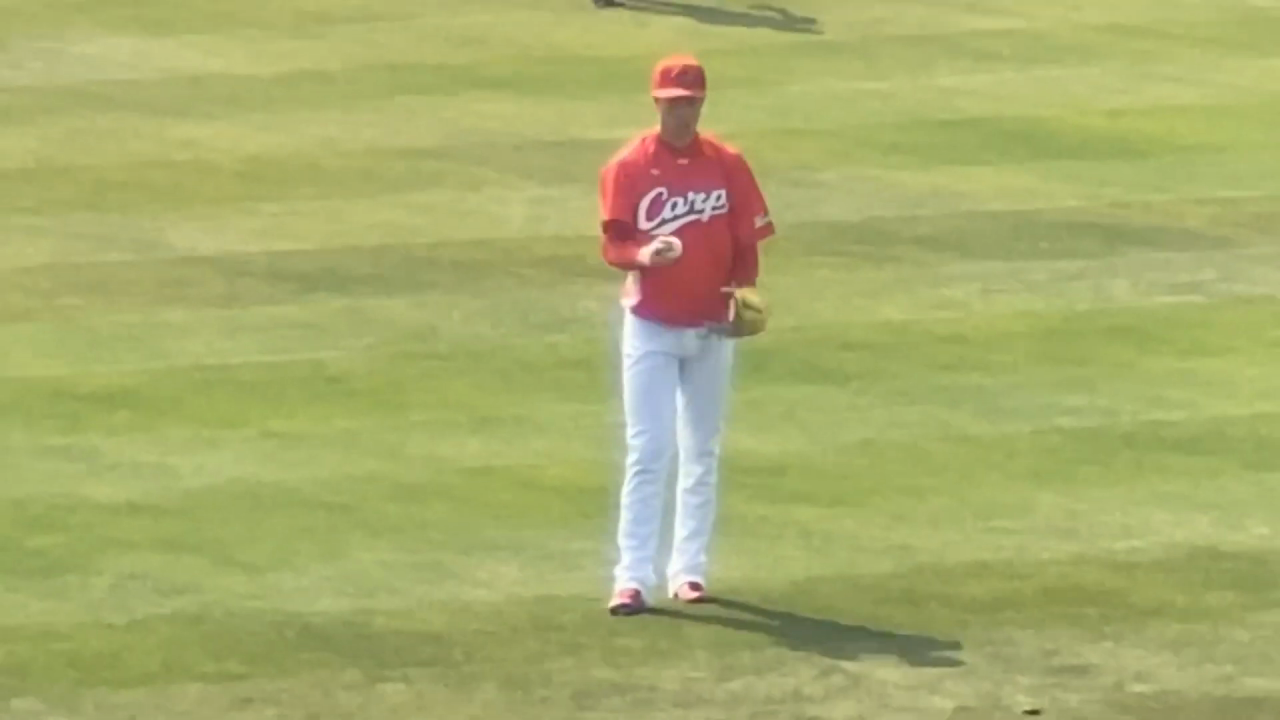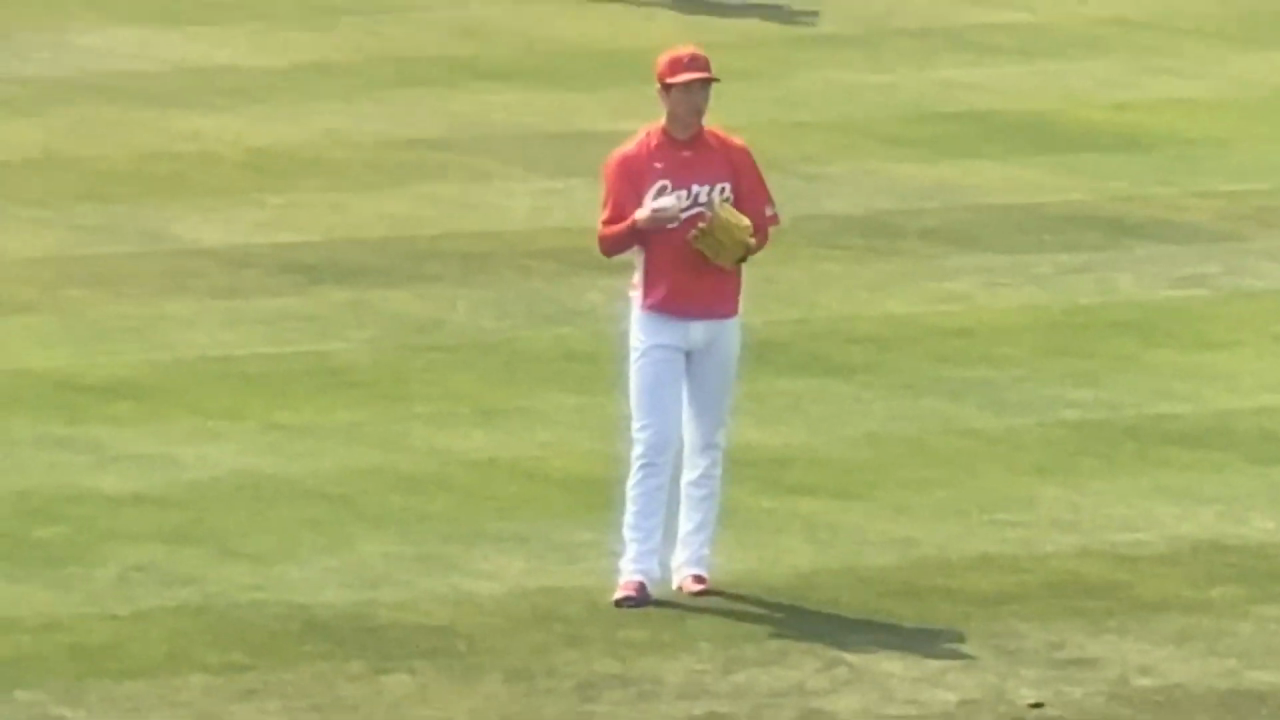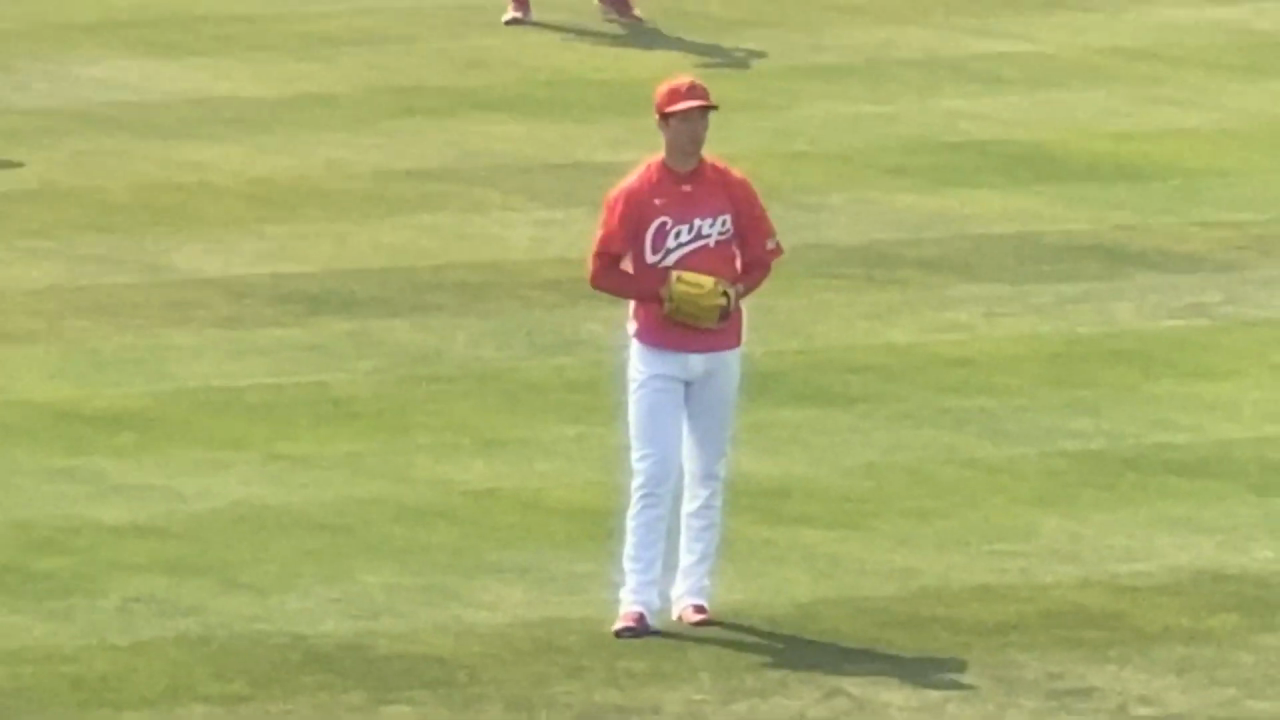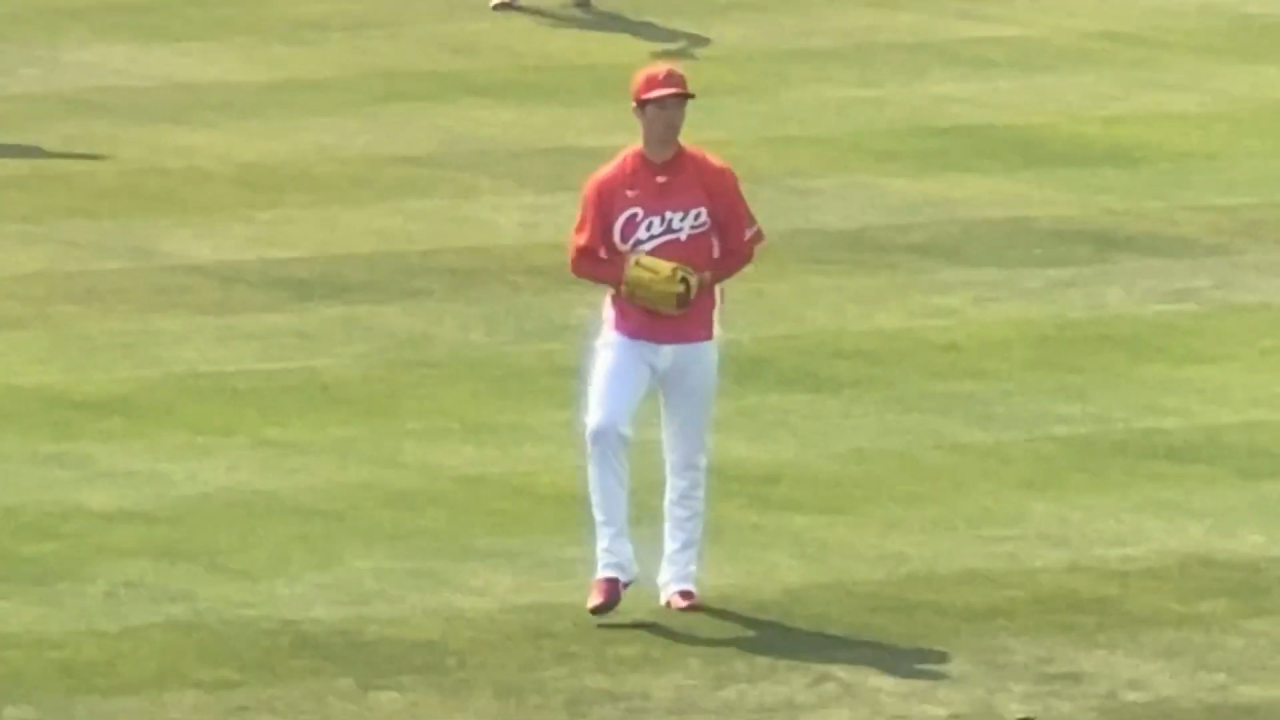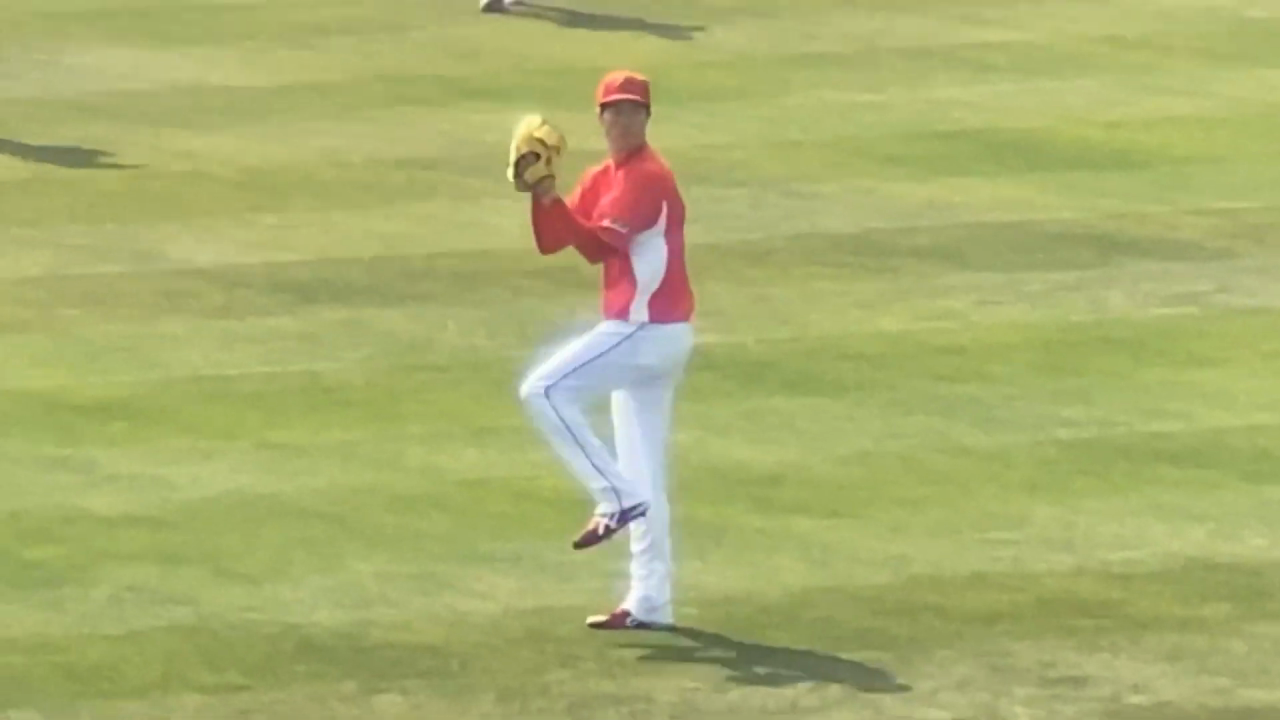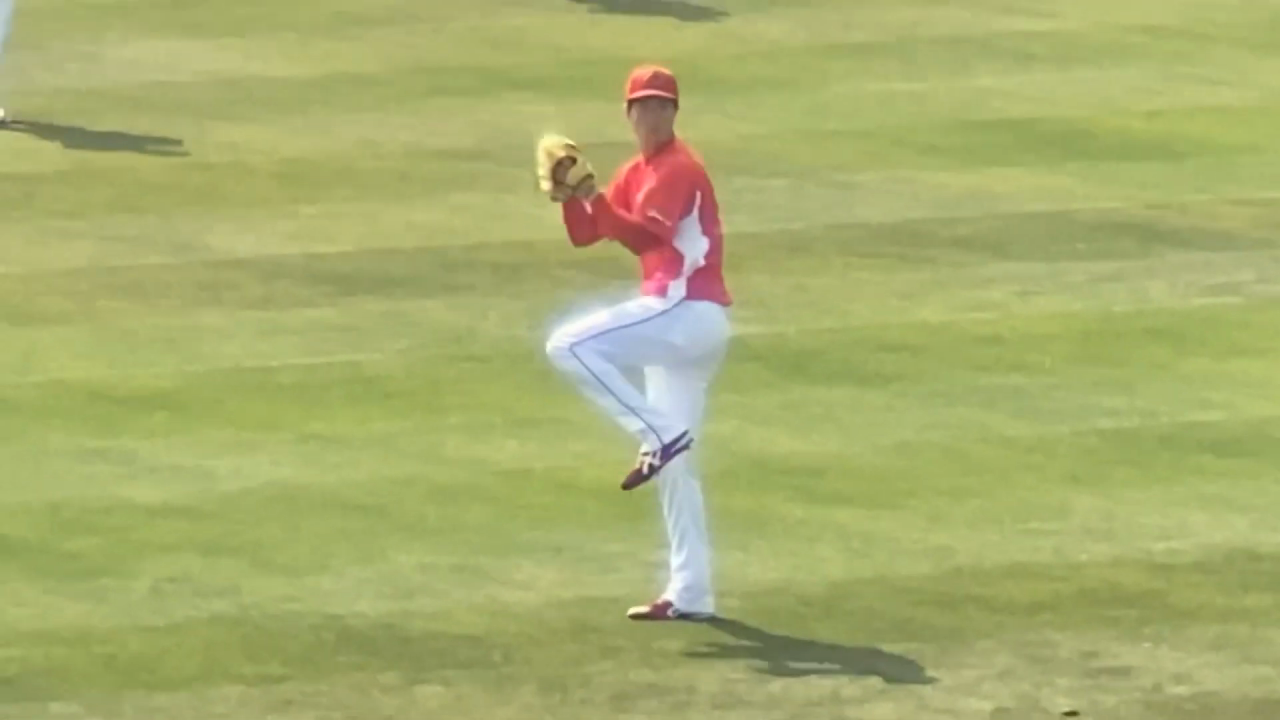
dt=0.7s
person 1, frame 1
left shoulder: (728, 163)
right shoulder: (627, 166)
left elbow: (748, 242)
right elbow: (611, 248)
left wrist: (746, 289)
right wrist: (644, 256)
left hip: (713, 327)
right hip: (650, 327)
left knee: (701, 453)
right knee: (648, 452)
left ankle: (689, 570)
right ankle: (633, 576)
person 1, frame 2
left shoulder: (733, 154)
right shoulder: (630, 159)
left elbow: (760, 230)
right elbow: (608, 242)
right wrist: (642, 221)
left hip: (719, 319)
right hip: (657, 318)
left knee: (707, 444)
right knee: (653, 443)
left ankle: (692, 562)
right ankle: (637, 569)
person 1, frame 3
left shoulder: (732, 187)
right shoulder: (632, 193)
left elbow: (760, 258)
right elbow: (602, 272)
left wrist: (735, 291)
right wrist: (662, 290)
left hip: (720, 351)
right hip: (657, 352)
left knee: (707, 475)
right knee: (653, 474)
left ankle: (692, 592)
right ankle: (637, 600)
person 1, frame 4
left shoulder: (712, 175)
right shoulder: (608, 182)
left elbow: (742, 247)
right elbow: (581, 259)
left wrist: (703, 279)
right wrist: (626, 276)
left hip: (693, 339)
right hip: (627, 335)
left knee: (687, 463)
right knee: (603, 427)
left ankle: (679, 578)
right ankle: (613, 562)
person 1, frame 5
left shoulder: (649, 176)
right shoulder: (600, 178)
left elbow: (596, 246)
right elbow: (551, 242)
left wrist: (554, 197)
right wrist: (541, 194)
left hip: (649, 326)
right hip: (646, 330)
left knee: (541, 392)
right knee: (638, 469)
left ankle: (613, 500)
right ankle: (649, 602)
person 1, frame 6
left shoulder: (678, 167)
right shoulder: (635, 172)
left elbow: (643, 237)
right elbow: (584, 234)
left wrist: (595, 198)
right wrist: (572, 193)
left hip: (685, 311)
right hip: (688, 319)
left knee: (567, 346)
right knee: (676, 464)
left ankle: (659, 433)
right ankle: (689, 594)
